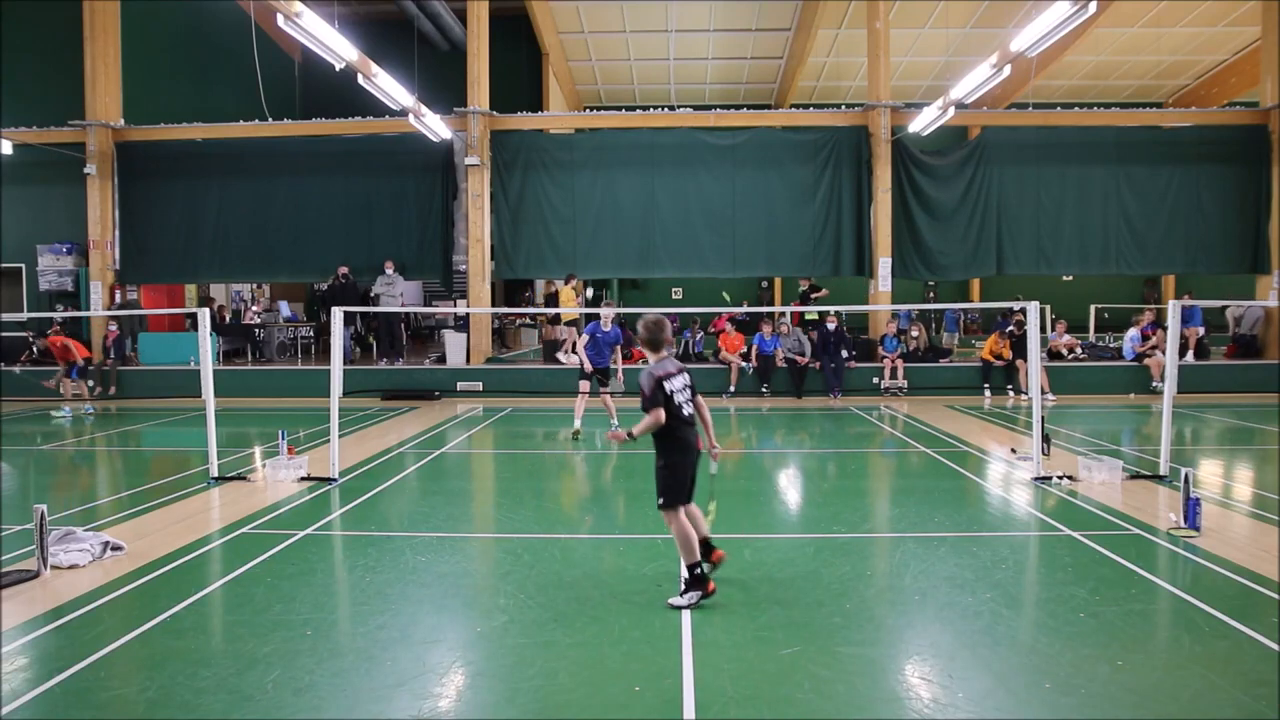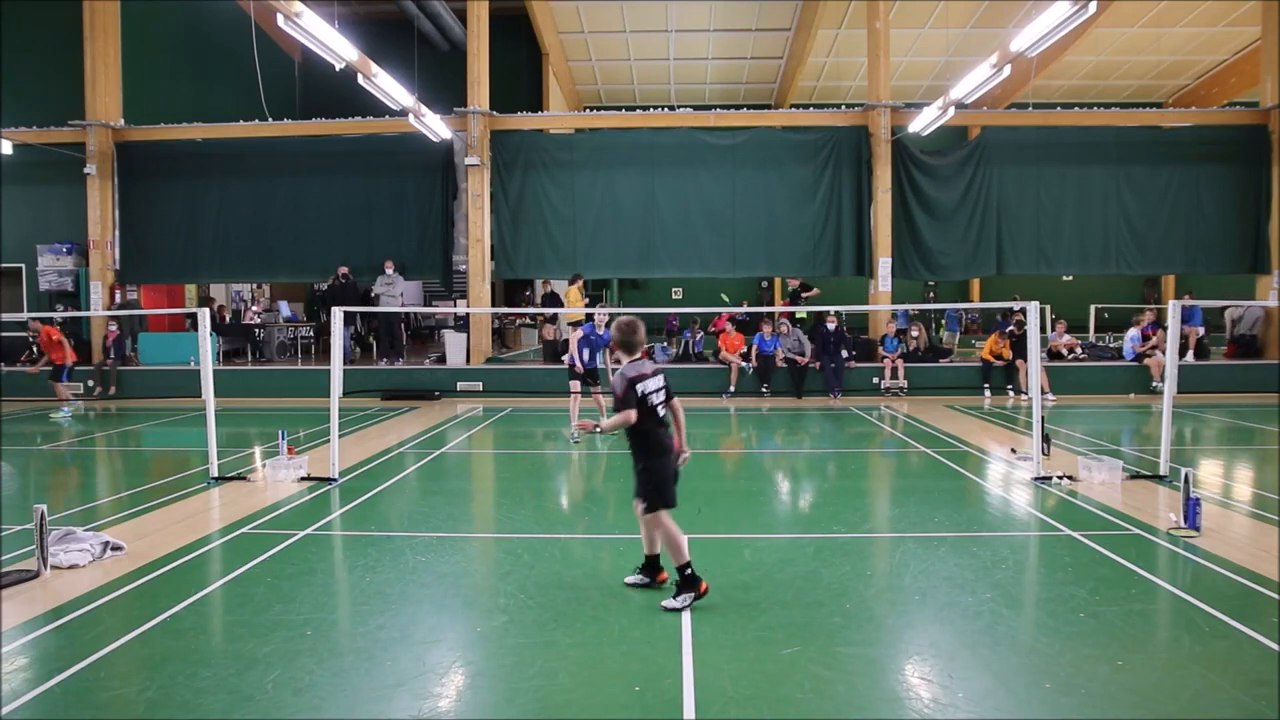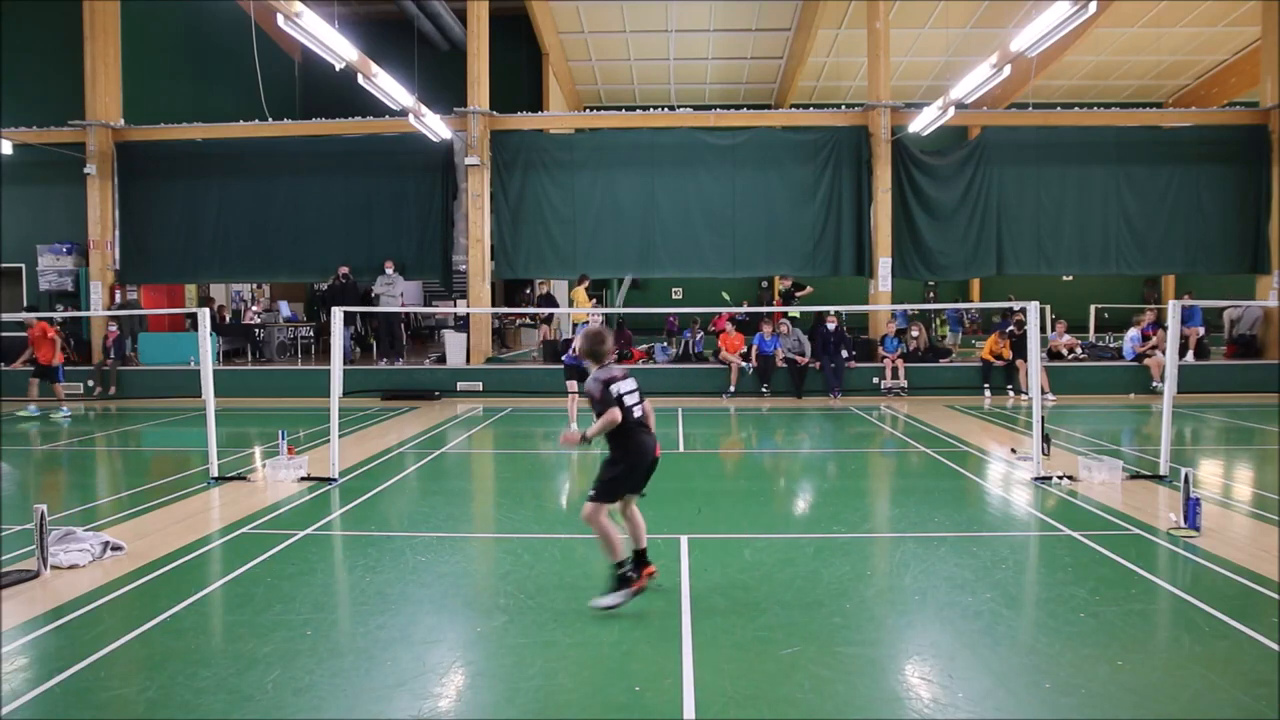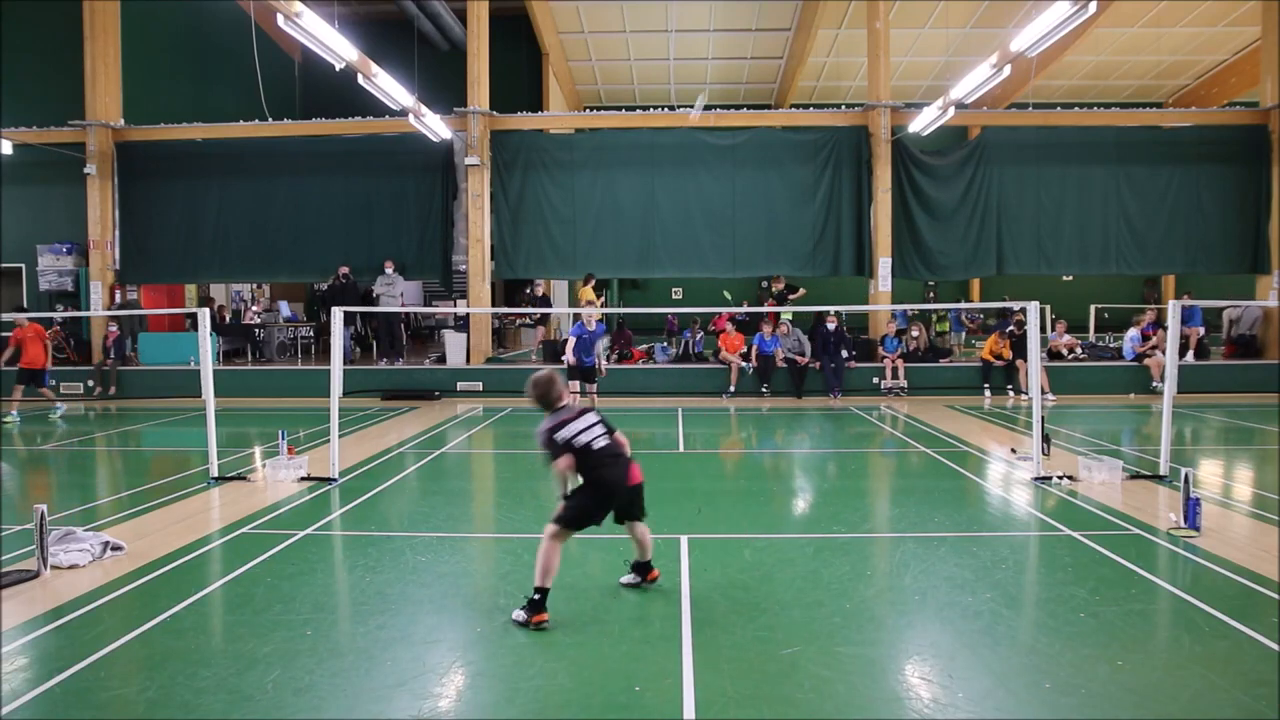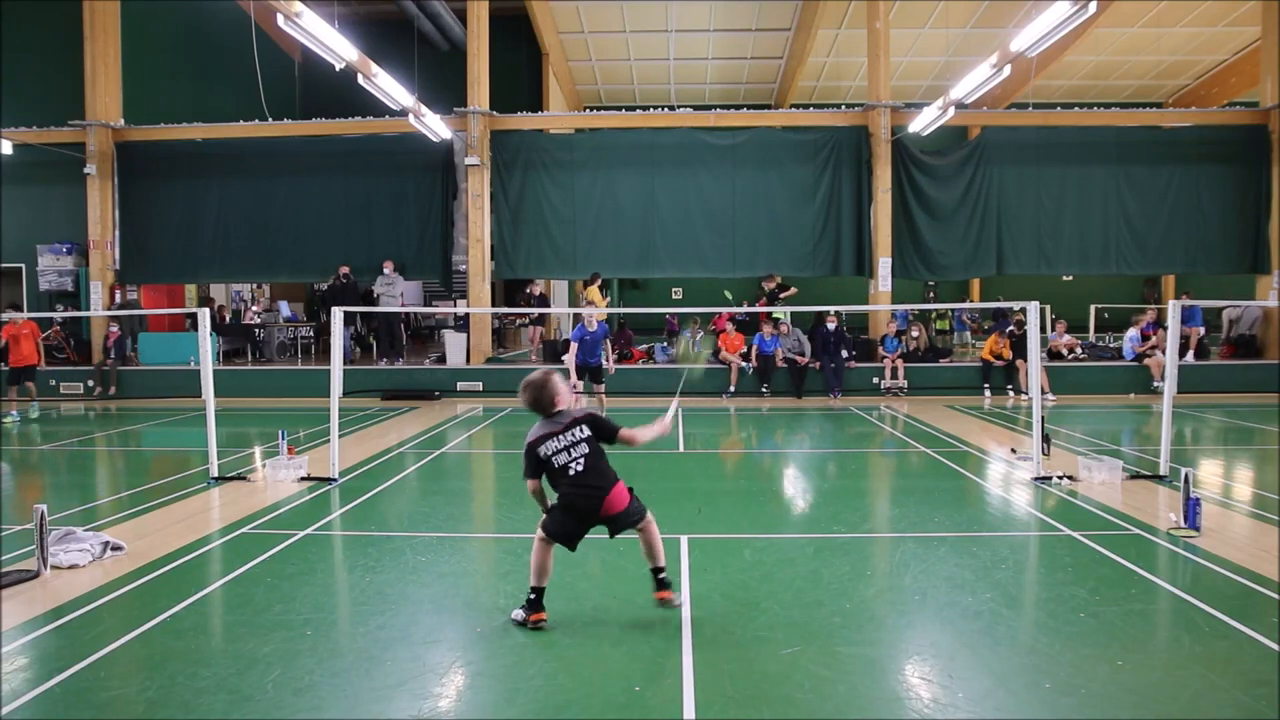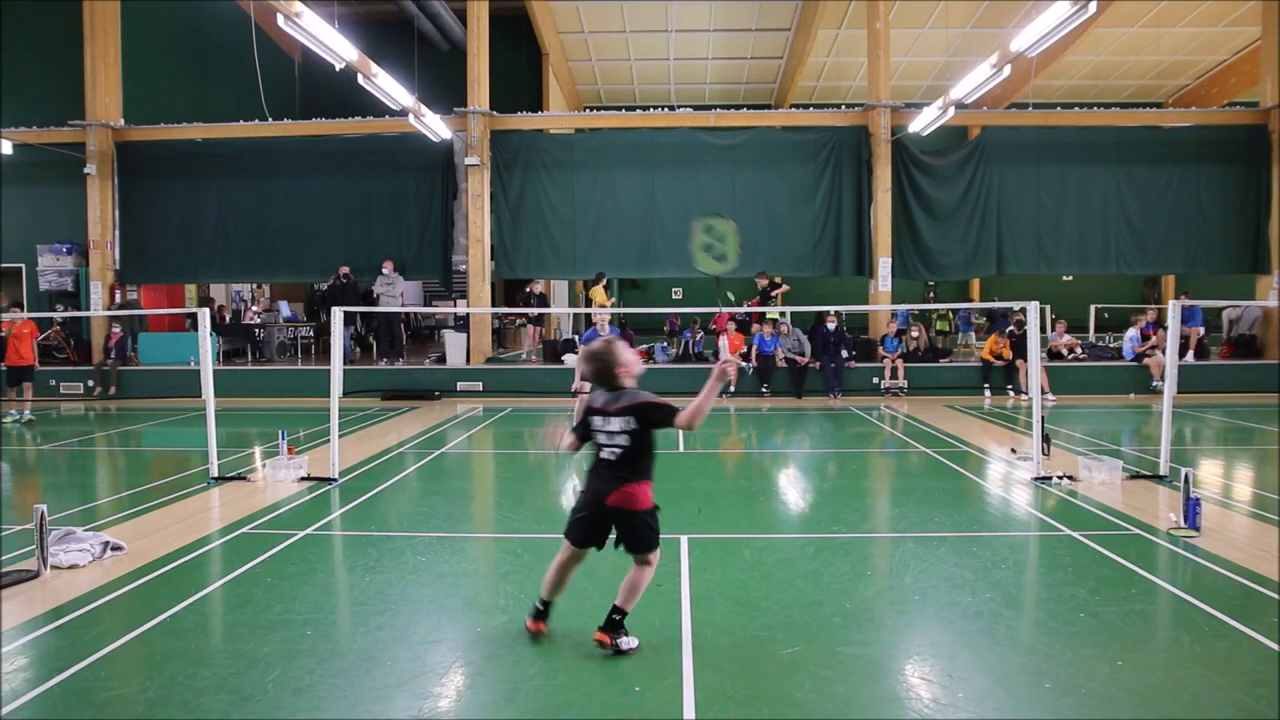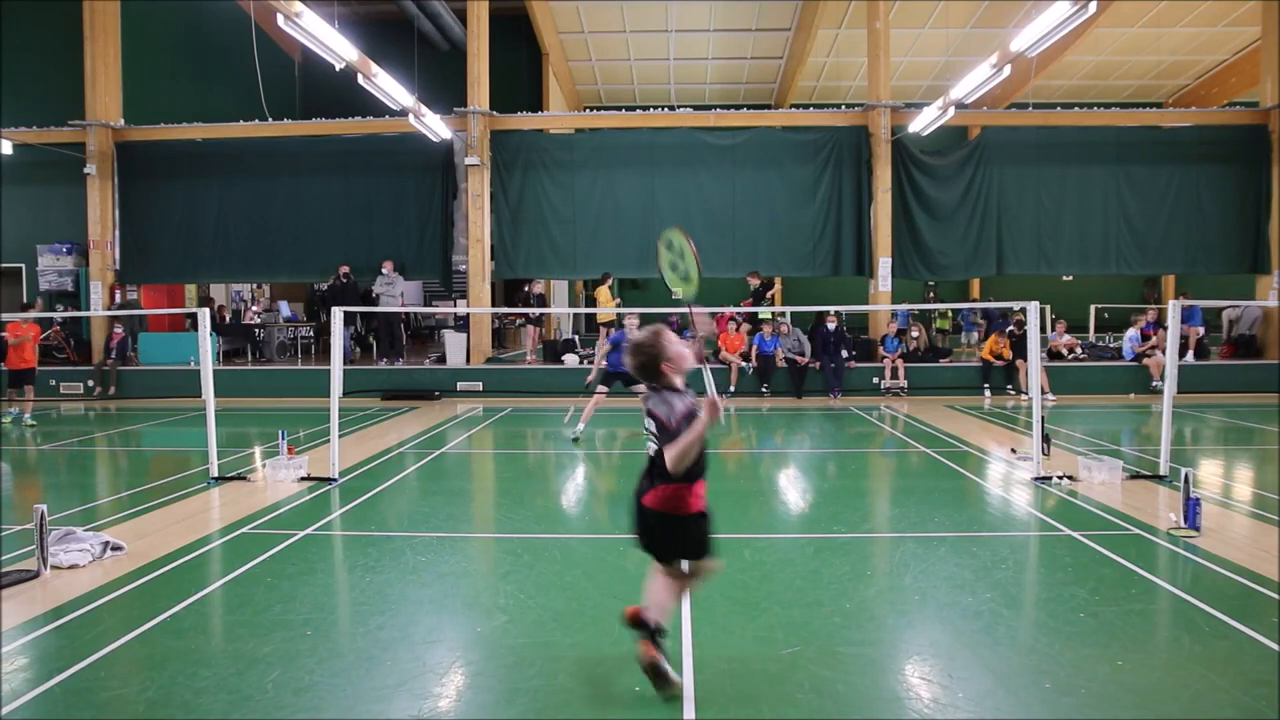
dt=0.2s
person 1, frame 1
left shoulder: (650, 376)
right shoulder: (679, 368)
left elbow: (657, 417)
right elbow: (700, 405)
left wrist: (630, 435)
right wrist: (712, 441)
left hip: (672, 450)
right hip: (691, 444)
left knee: (672, 514)
right knee: (684, 505)
left ankle: (699, 581)
right ankle: (710, 551)
person 1, frame 2
left shoulder: (622, 378)
right shoulder: (654, 370)
left elbow: (629, 417)
right elbow: (676, 407)
left wrist: (598, 427)
right wrist: (682, 444)
left hip: (650, 453)
right hip: (666, 446)
left knee: (655, 516)
right knee: (649, 509)
left ankle: (691, 581)
right ankle: (651, 568)
person 1, frame 3
left shoulder: (596, 382)
right shoulder: (625, 374)
left elbow: (613, 417)
right elbow: (648, 410)
left wrist: (583, 437)
left hip: (628, 452)
right hip: (648, 448)
left knee: (592, 512)
right knee: (625, 500)
left ankle: (626, 578)
right ankle: (640, 564)
person 1, frame 4
left shoulder: (548, 429)
right shoulder: (587, 412)
left elbow: (564, 466)
right elbow: (621, 440)
left wrist: (565, 496)
left hip: (598, 484)
right hip: (629, 475)
left knee: (553, 536)
right knee: (634, 521)
left ankle: (536, 608)
right ankle: (644, 569)
person 1, frame 5
left shoulder: (534, 439)
right shoulder: (585, 418)
left elbow: (533, 486)
right elbow: (632, 438)
left wrist: (547, 510)
right wrist: (662, 425)
left hip: (572, 504)
right hip: (611, 497)
left knee: (543, 540)
right knee: (646, 523)
left ankle: (534, 608)
right ankle: (663, 586)
person 1, frame 6
left shoulder: (594, 405)
right shoulder: (642, 401)
left elbow: (572, 444)
right elbow: (687, 423)
left wrist: (559, 439)
right wrist: (713, 384)
left hip: (595, 492)
right hip: (631, 495)
left knee: (570, 552)
right knee: (646, 561)
left ankle: (539, 616)
right ankle: (612, 629)
person 1, frame 7
left shoulder: (657, 392)
right shoulder: (680, 410)
right elbow: (675, 463)
right wrist: (705, 422)
left hip: (651, 497)
right hip: (675, 501)
left knee: (667, 569)
right knee: (701, 567)
left ankle: (650, 643)
right ankle: (647, 615)
